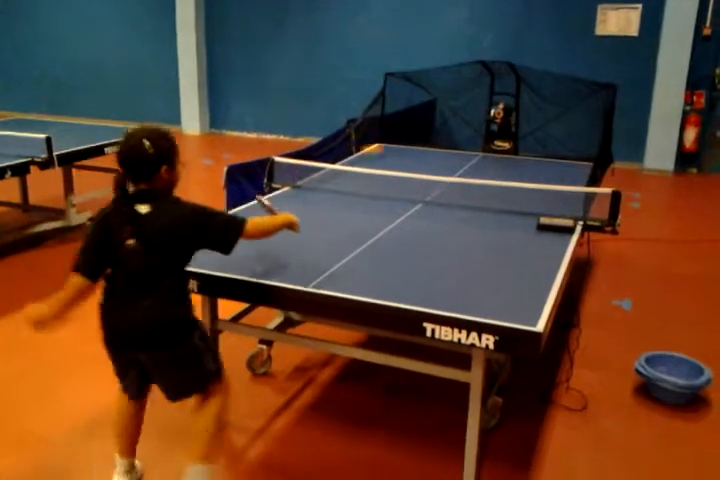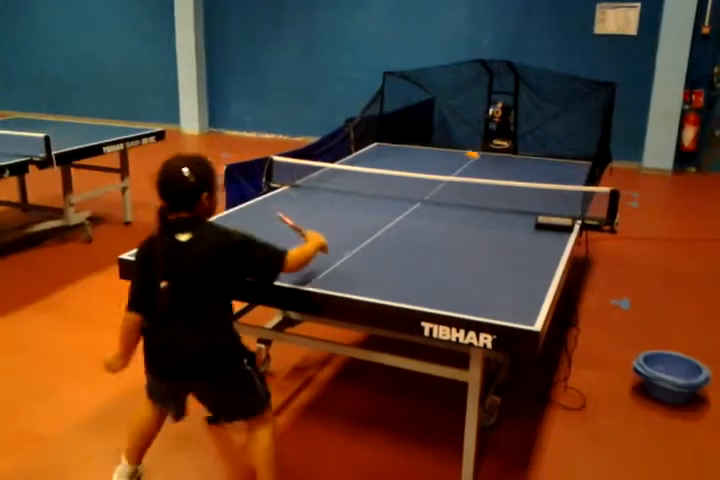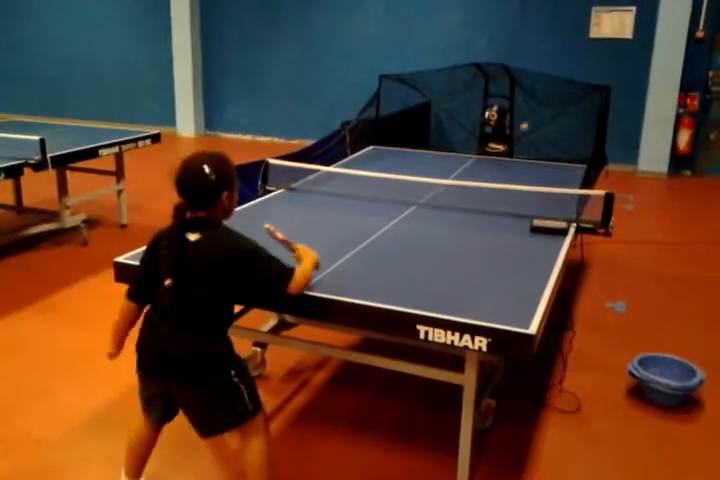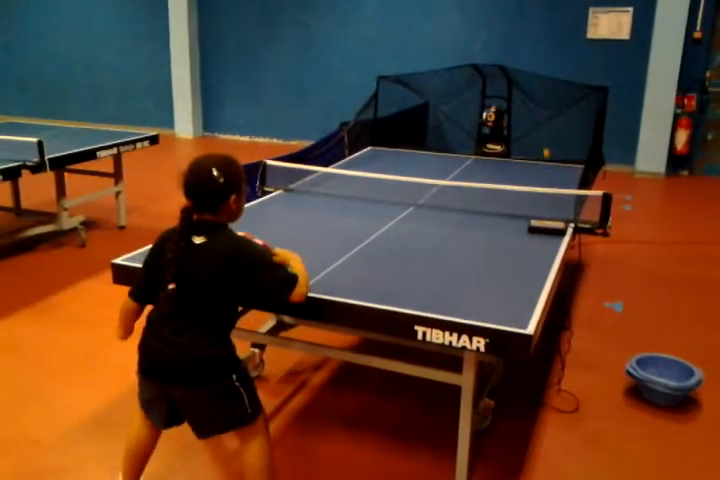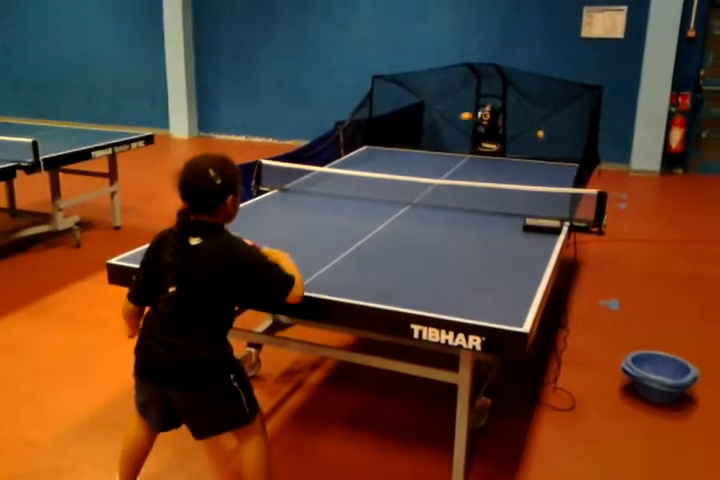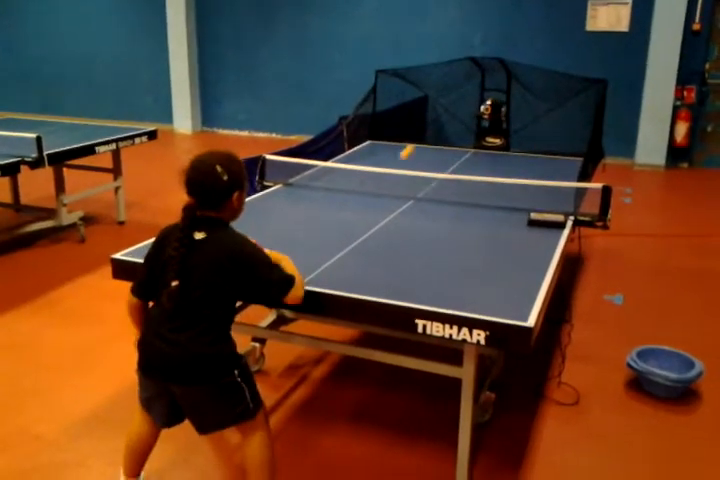
dt=0.2s
person 1, frame 1
left shoulder: (108, 218)
right shoulder: (185, 215)
left elbow: (84, 280)
right elbow: (251, 229)
left wrist: (52, 311)
right wrist: (281, 220)
left hip: (118, 328)
right hip: (170, 328)
left knee: (133, 394)
right knee: (214, 391)
person 1, frame 2
left shoulder: (151, 248)
right shoulder: (227, 243)
left elbow: (135, 313)
right elbow: (289, 262)
left wrist: (121, 356)
right wrist: (313, 242)
left hip: (163, 357)
right hip: (216, 358)
left knee: (156, 405)
right knee: (259, 420)
person 1, frame 3
left shoulder: (162, 241)
right shoulder: (236, 248)
left elbow: (133, 303)
right elbow: (294, 285)
left wrist: (116, 342)
right wrist: (309, 258)
left hip: (153, 356)
right hip: (205, 362)
left knee: (150, 417)
right knee: (253, 429)
person 1, frame 4
left shoulder: (167, 241)
right shoulder: (240, 252)
left elbow: (133, 303)
right elbow: (297, 293)
left wrist: (125, 327)
right wrist: (293, 260)
left hip: (154, 359)
right hip: (206, 366)
left knee: (149, 420)
right knee: (253, 432)
person 1, frame 5
left shoulder: (163, 242)
right shoulder: (236, 254)
left elbow: (132, 306)
right elbow: (293, 294)
left wrist: (138, 331)
right wrist: (282, 259)
left hip: (151, 361)
right hip: (203, 368)
left knee: (146, 423)
right knee: (250, 432)
person 1, frame 6
left shoulder: (168, 237)
right shoulder: (239, 249)
left elbow: (136, 300)
right elbow: (293, 295)
left wrist: (147, 335)
right wrist: (281, 261)
left hip: (154, 356)
right hip: (205, 362)
left knee: (150, 416)
right knee: (254, 427)
